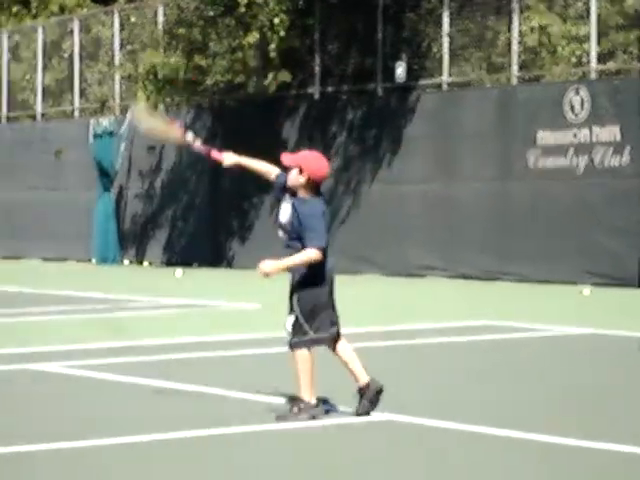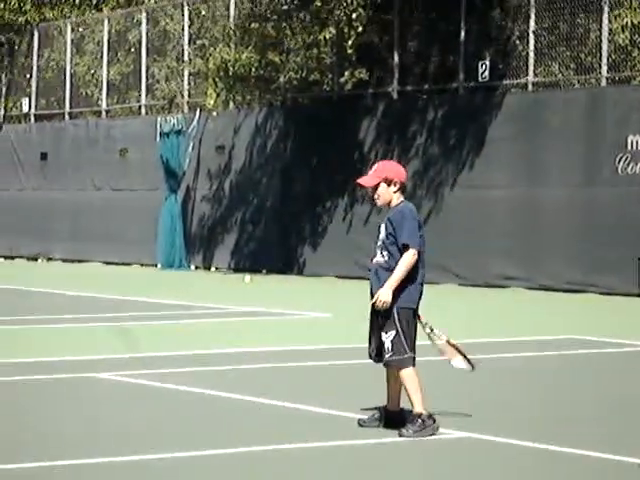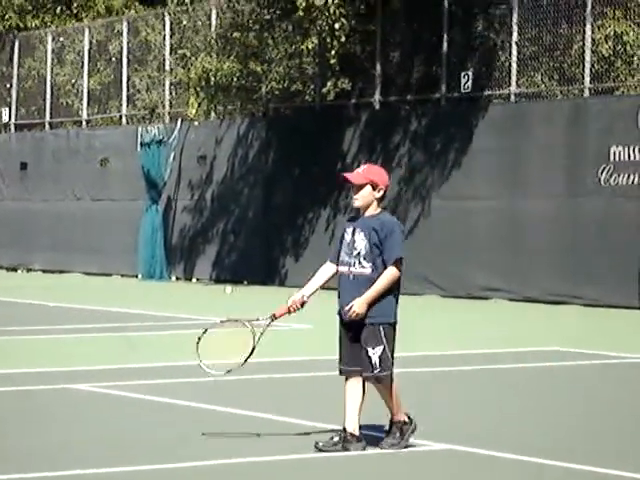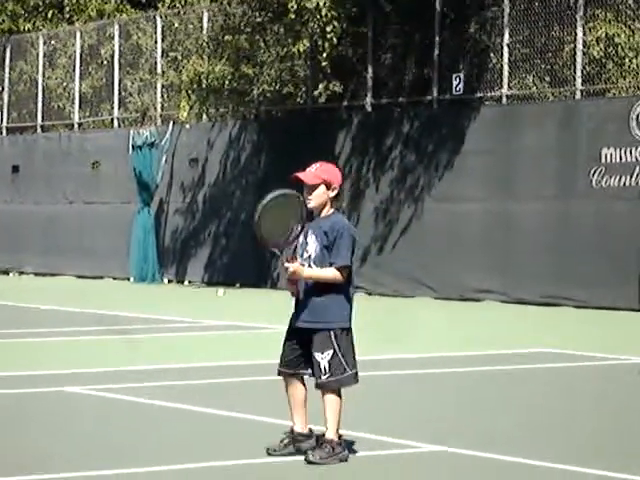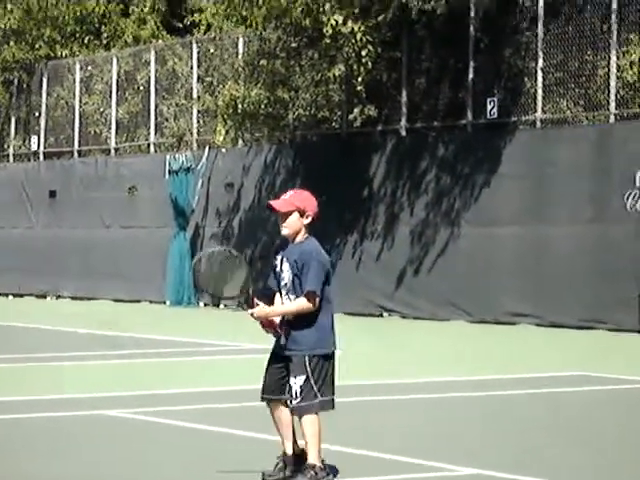
dt=1s
person 1, frame 1
left shoulder: (315, 208)
right shoulder: (291, 186)
left elbow: (316, 252)
right elbow: (271, 171)
left wrist: (278, 265)
right wrist: (239, 159)
left hip: (309, 280)
right hip: (312, 279)
left knee: (300, 339)
right knee: (329, 335)
left ankle: (308, 402)
right ankle: (366, 384)
person 1, frame 2
left shoulder: (405, 213)
right shoulder: (392, 215)
left elbow: (411, 254)
left wrist: (389, 288)
left hip: (398, 299)
right hip: (386, 299)
left knee: (400, 358)
right knee: (388, 356)
left ankle: (423, 417)
right ankle: (392, 411)
person 1, frame 3
left shoulder: (389, 226)
right shoulder: (350, 224)
left elbow: (394, 269)
right elbow: (333, 263)
left wrist: (366, 299)
right wrist: (305, 291)
left hip: (377, 314)
right hip: (349, 312)
left knee: (379, 372)
right knee: (353, 372)
left ankle: (401, 421)
right ankle: (351, 433)
person 1, frame 4
left shoulder: (340, 227)
right shoulder: (305, 223)
left elbow: (340, 272)
left wrist: (304, 272)
right wrist: (292, 278)
left hip: (331, 318)
right hip: (303, 314)
left knee: (331, 380)
right knee: (291, 371)
left ankle: (332, 442)
right ankle: (300, 433)
person 1, frame 5
left shoulder: (311, 255)
right shoulder: (284, 252)
left elbow: (310, 302)
left wrist: (271, 313)
right wrist: (272, 315)
left hip: (309, 343)
right hip: (288, 340)
left knee: (305, 404)
right knee: (274, 395)
right ankle: (291, 455)
